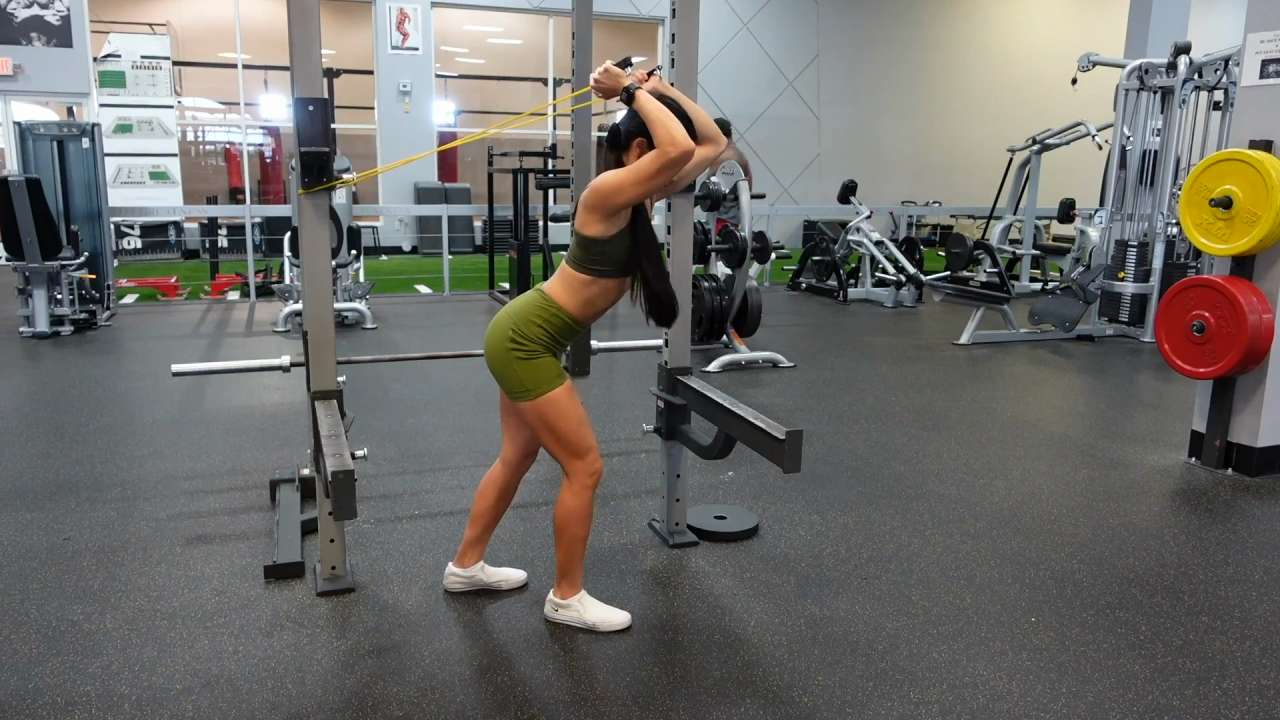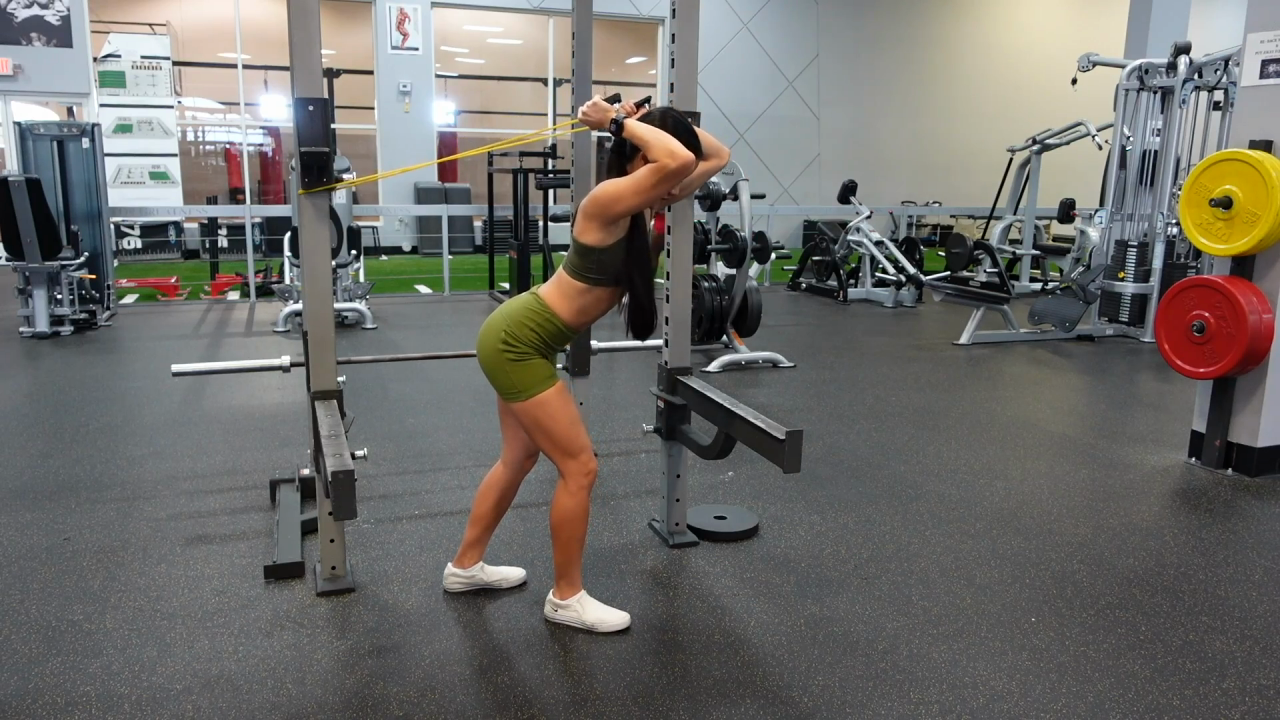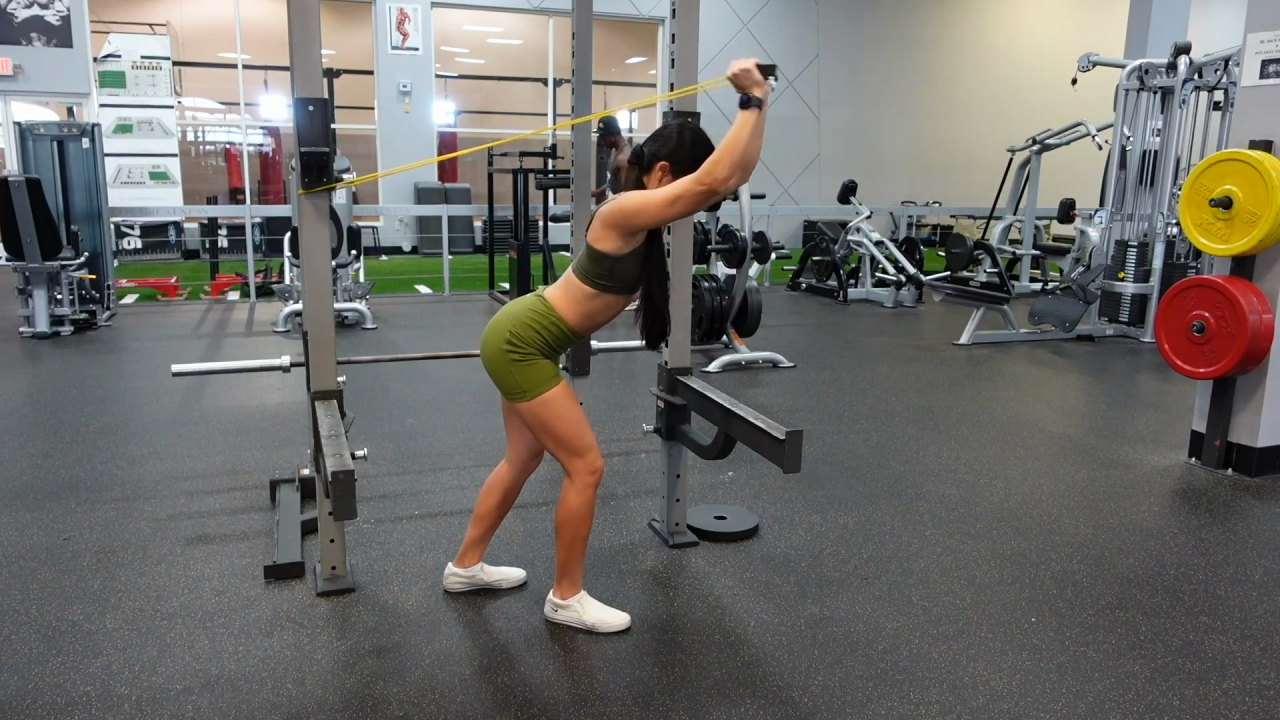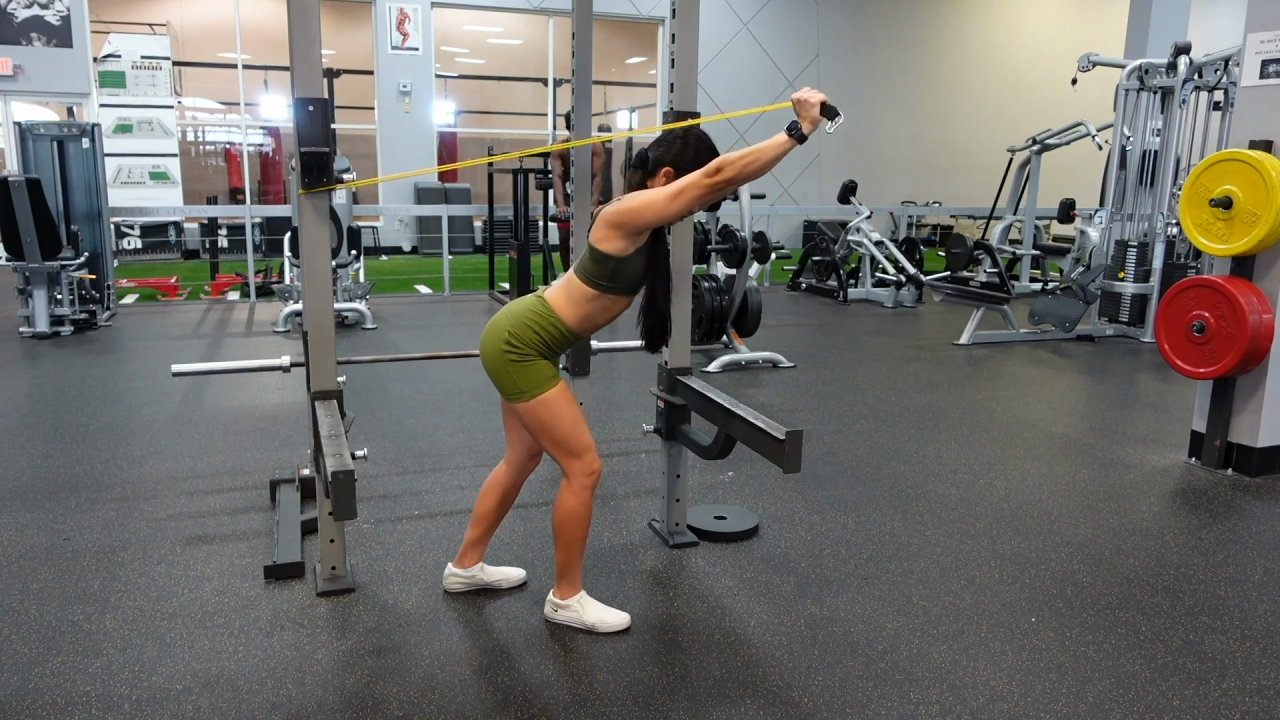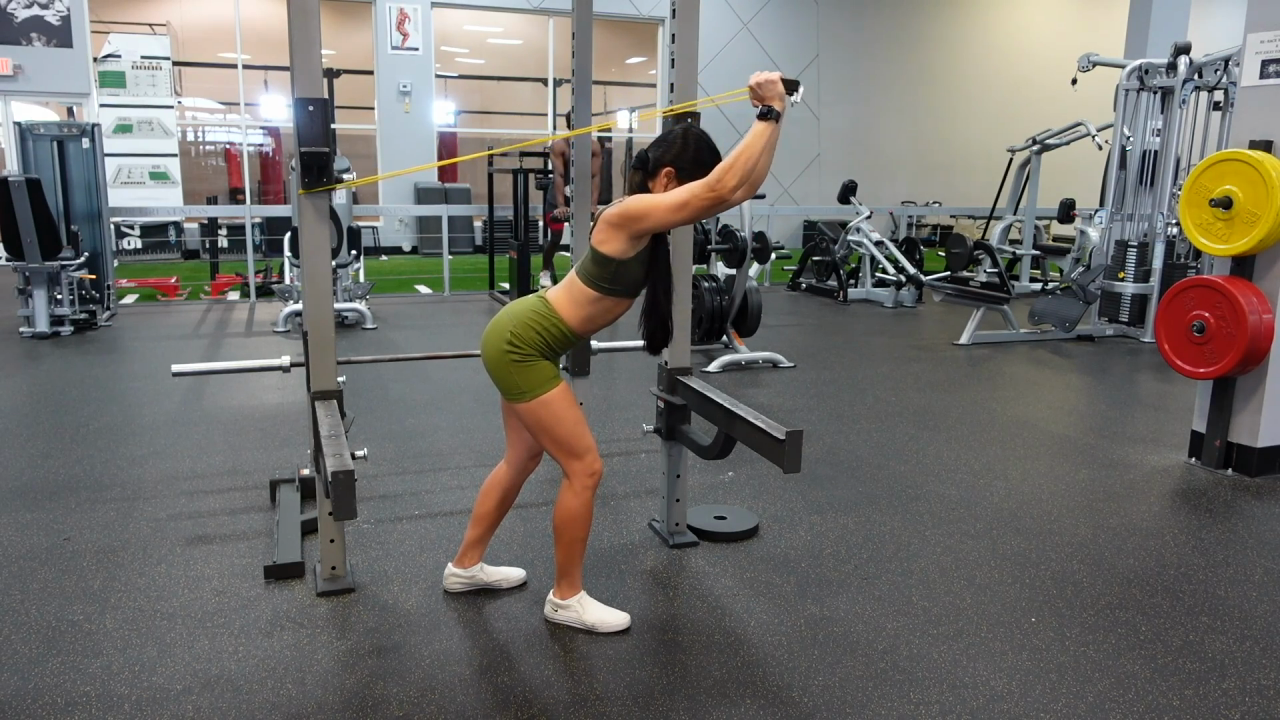
dt=0.7s
person 1, frame 1
left shoulder: (643, 194)
right shoulder: (609, 191)
left elbow: (712, 144)
right elbow: (681, 148)
left wrist: (657, 90)
right wrist: (632, 91)
left hip: (522, 333)
right hip: (525, 340)
left knee: (517, 457)
right knee: (584, 467)
left ankle: (466, 566)
right ankle: (567, 598)
person 1, frame 2
left shoulder: (639, 203)
right shoulder: (607, 201)
left elbow: (716, 155)
right elbow: (678, 159)
left wrist: (632, 121)
right wrist: (620, 121)
left hip: (518, 336)
right hip: (517, 343)
left knee: (519, 457)
right knee: (579, 467)
left ankle: (465, 566)
right ankle: (566, 597)
person 1, frame 3
left shoulder: (646, 209)
right shoulder: (625, 211)
left elbow: (733, 175)
right elbow: (712, 180)
left wrist: (757, 105)
right wrist: (751, 101)
left hip: (520, 336)
right hip: (520, 344)
left knee: (524, 458)
right knee: (585, 466)
left ankle: (466, 566)
right ankle: (567, 598)
person 1, frame 4
left shoulder: (649, 214)
right shoulder: (628, 213)
left elbow: (733, 175)
right elbow: (720, 175)
left wrist: (796, 131)
right wrist: (798, 130)
left hip: (522, 336)
right hip: (521, 343)
left knee: (523, 458)
right knee: (583, 467)
left ankle: (466, 566)
right ankle: (567, 597)
person 1, frame 5
left shoulder: (653, 211)
right shoulder: (630, 215)
left elbow: (742, 186)
right elbow: (721, 190)
left wrist: (773, 117)
right wrist: (768, 113)
left hip: (522, 338)
right hip: (520, 344)
left knee: (522, 459)
right knee: (584, 468)
left ankle: (465, 567)
right ankle: (566, 598)
